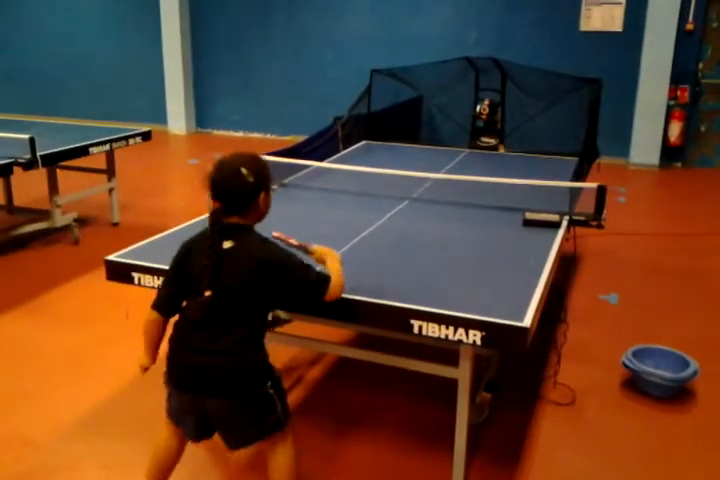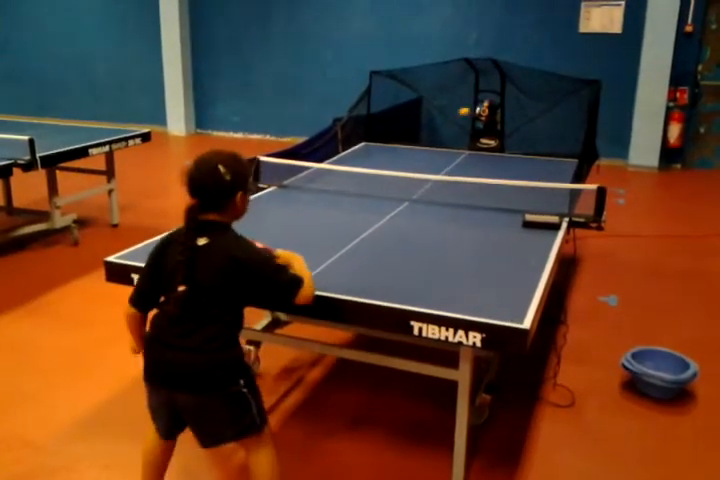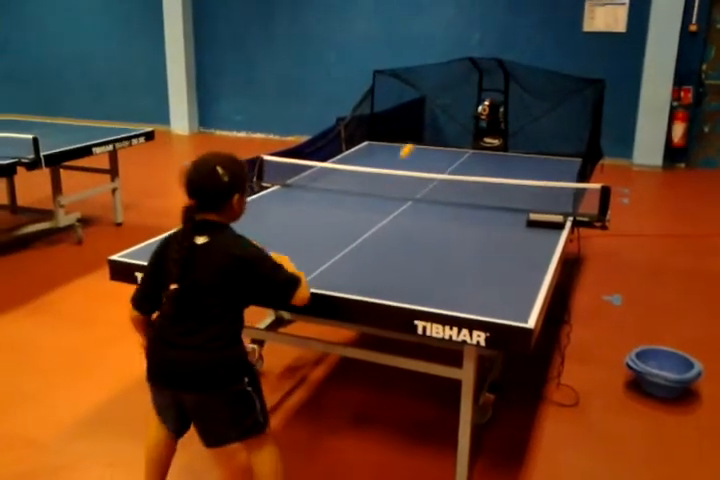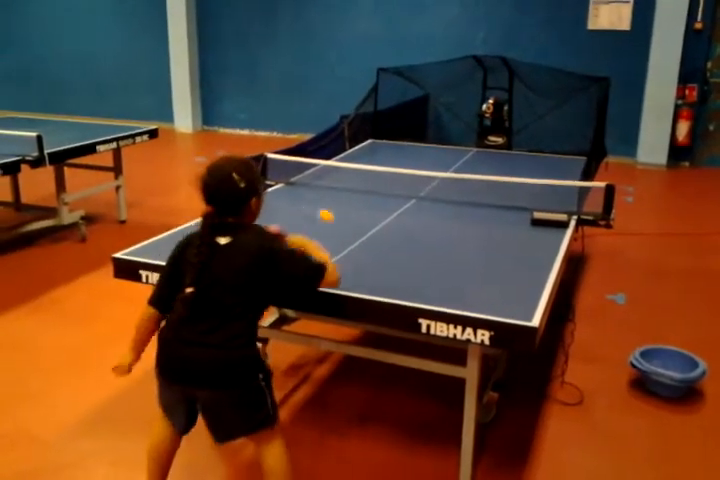
dt=0.2s
person 1, frame 1
left shoulder: (191, 248)
right shoulder: (269, 256)
left elbow: (158, 314)
right elbow: (332, 291)
left wrist: (150, 355)
right wrist: (331, 258)
left hip: (184, 369)
right hip: (240, 375)
left knee: (175, 430)
right knee: (277, 440)
person 1, frame 2
left shoulder: (169, 245)
right shoulder: (243, 254)
left elbow: (135, 310)
right elbow: (304, 294)
left wrist: (141, 341)
right wrist: (296, 261)
left hip: (161, 366)
right hip: (214, 372)
left knee: (162, 431)
right knee: (256, 442)
person 1, frame 3
left shoulder: (169, 246)
right shoulder: (242, 253)
left elbow: (138, 312)
right elbow: (300, 296)
left wrist: (152, 340)
right wrist: (283, 263)
left hip: (164, 364)
right hip: (218, 370)
left knee: (166, 426)
right knee: (259, 442)
person 1, frame 4
left shoulder: (188, 246)
right shoulder: (266, 251)
left elbow: (154, 311)
right elbow: (330, 277)
left wrist: (131, 356)
right wrist: (308, 246)
left hip: (175, 360)
right hip: (231, 367)
left knee: (170, 421)
right knee: (268, 435)
